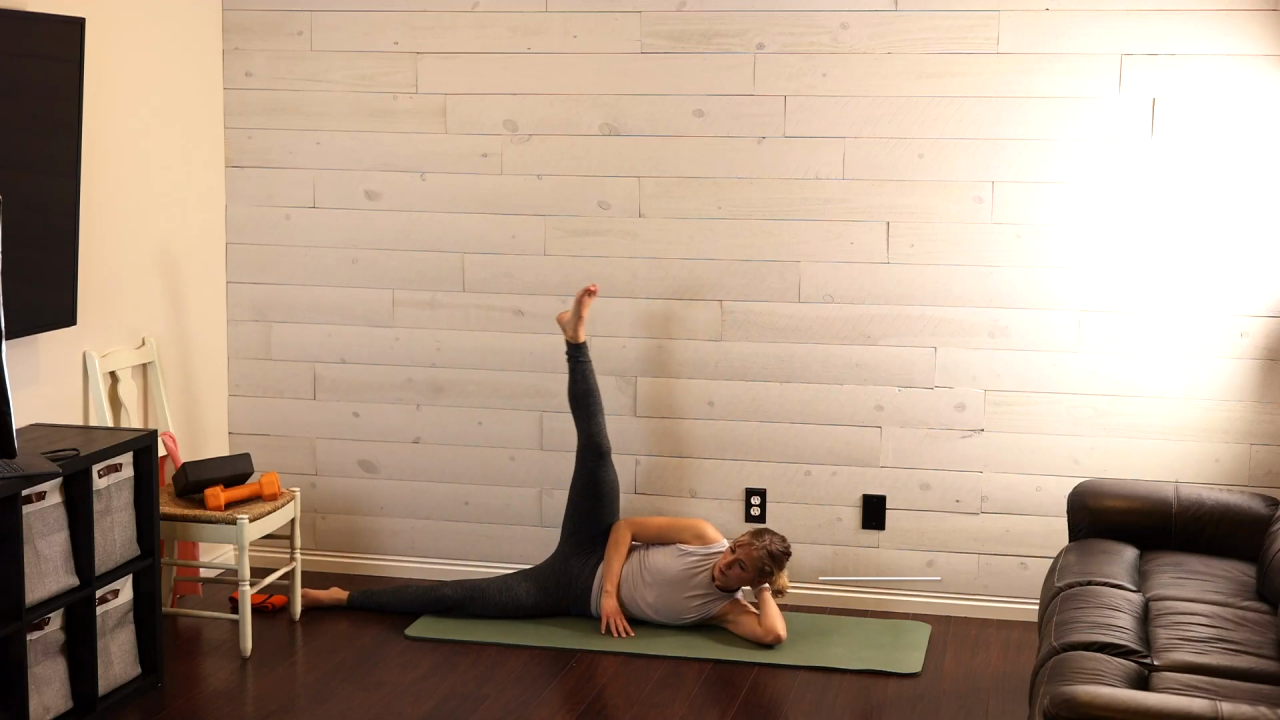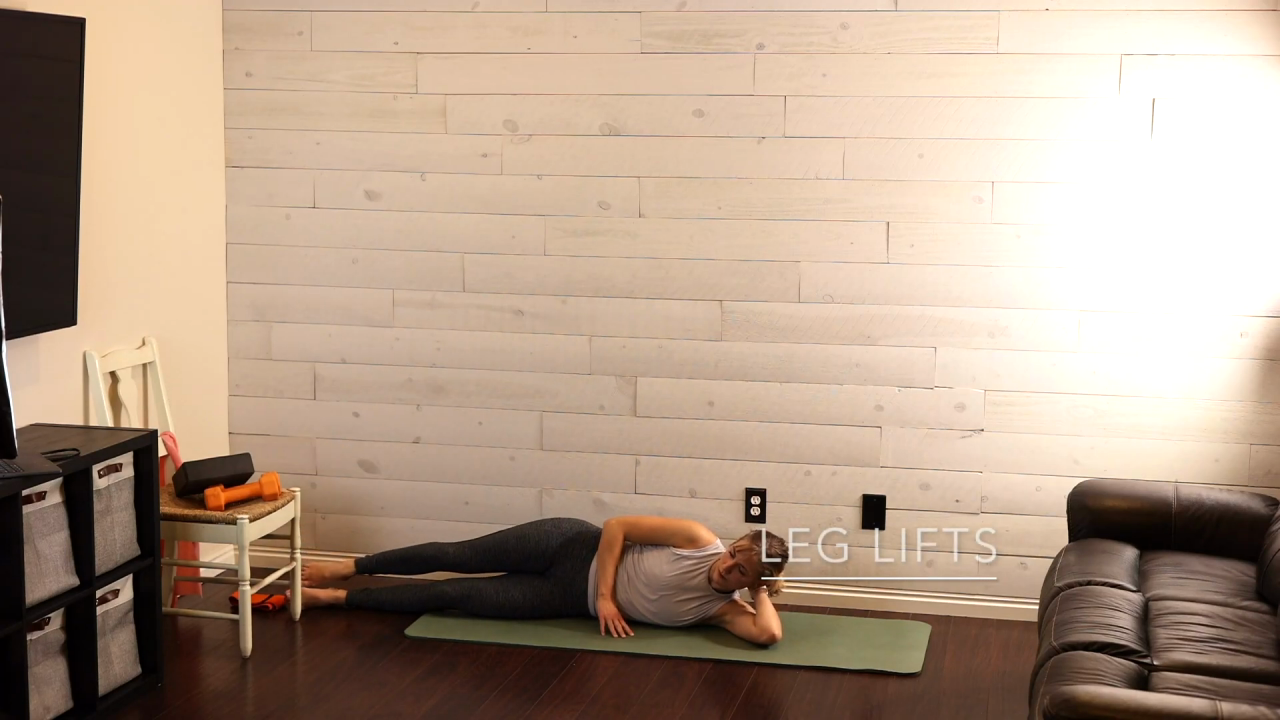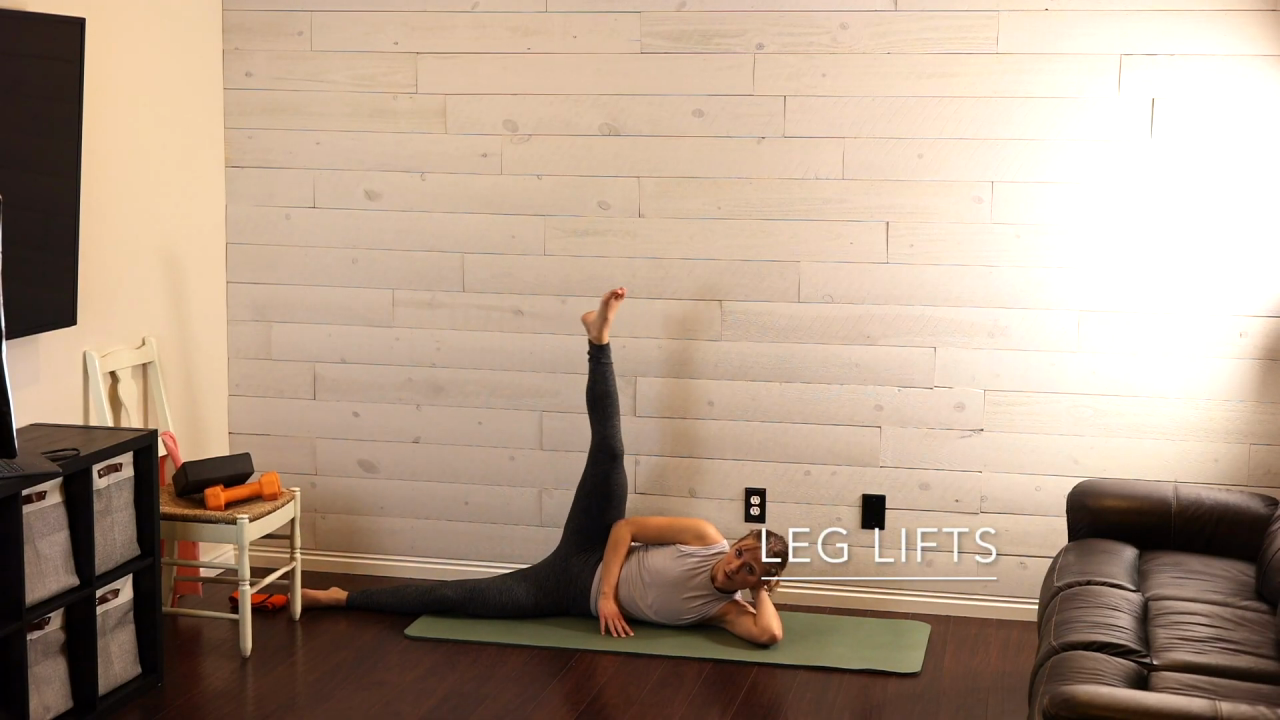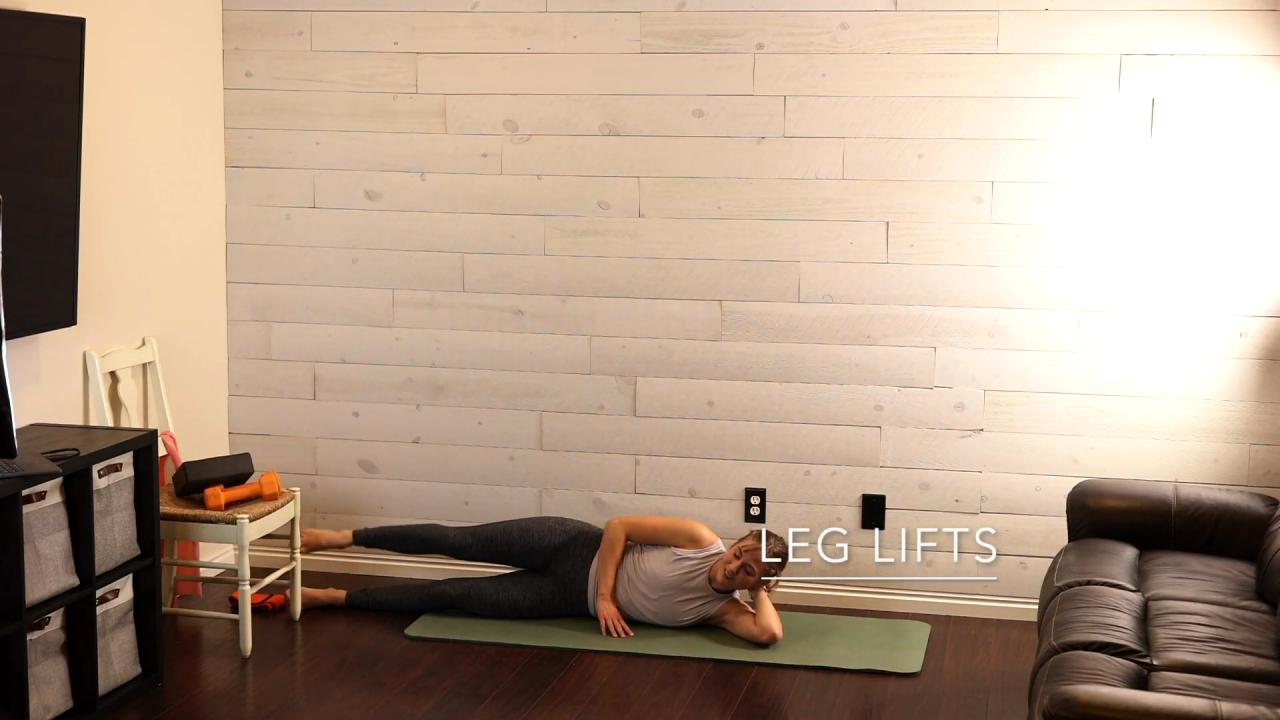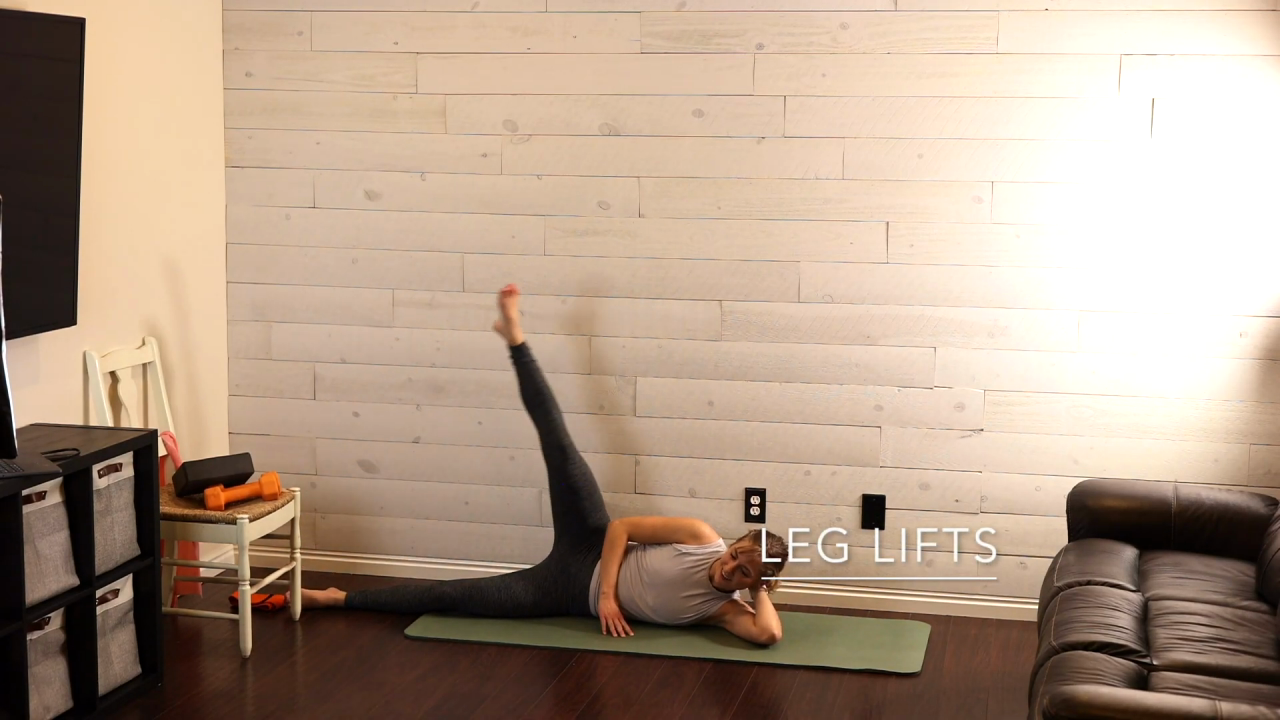
dt=1s
person 1, frame 1
left shoulder: (726, 608)
right shoulder: (705, 538)
left elbow: (773, 635)
right elbow: (627, 527)
left wrist: (765, 590)
right wrist: (611, 592)
left hip: (576, 598)
right hip: (593, 556)
left knee: (457, 598)
right knee: (596, 449)
left ankle: (342, 599)
right ankle: (576, 337)
person 1, frame 2
left shoulder: (723, 608)
right shoulder: (698, 538)
left elbow: (768, 633)
right elbow: (616, 525)
left wrist: (762, 589)
right wrist: (606, 593)
left hip: (572, 599)
right hip: (574, 548)
left knee: (452, 595)
right knee: (457, 556)
left ankle: (337, 597)
right ankle: (346, 568)
person 1, frame 3
left shoulder: (725, 609)
right shoulder: (706, 538)
left elbow: (769, 635)
right elbow: (625, 527)
left wrist: (761, 591)
right wrist: (608, 593)
left hip: (578, 598)
right hip: (587, 557)
left knee: (455, 597)
right knee: (608, 448)
left ankle: (340, 599)
person 1, frame 4
left shoulder: (724, 609)
right shoulder: (700, 539)
left elbow: (769, 633)
right elbow: (618, 525)
left wrist: (761, 589)
right wrist: (607, 593)
left hip: (574, 599)
right hip: (576, 550)
left knee: (451, 593)
right knee: (457, 541)
left ankle: (336, 596)
right ankle: (343, 537)
person 1, frame 5
left shoulder: (723, 608)
right shoulder: (702, 537)
left elbow: (768, 634)
right elbow: (620, 527)
left wrist: (760, 589)
right wrist: (608, 593)
left hip: (577, 598)
right hip: (589, 554)
left knee: (452, 596)
right knee: (558, 442)
left ankle: (338, 600)
right ankle: (514, 336)
